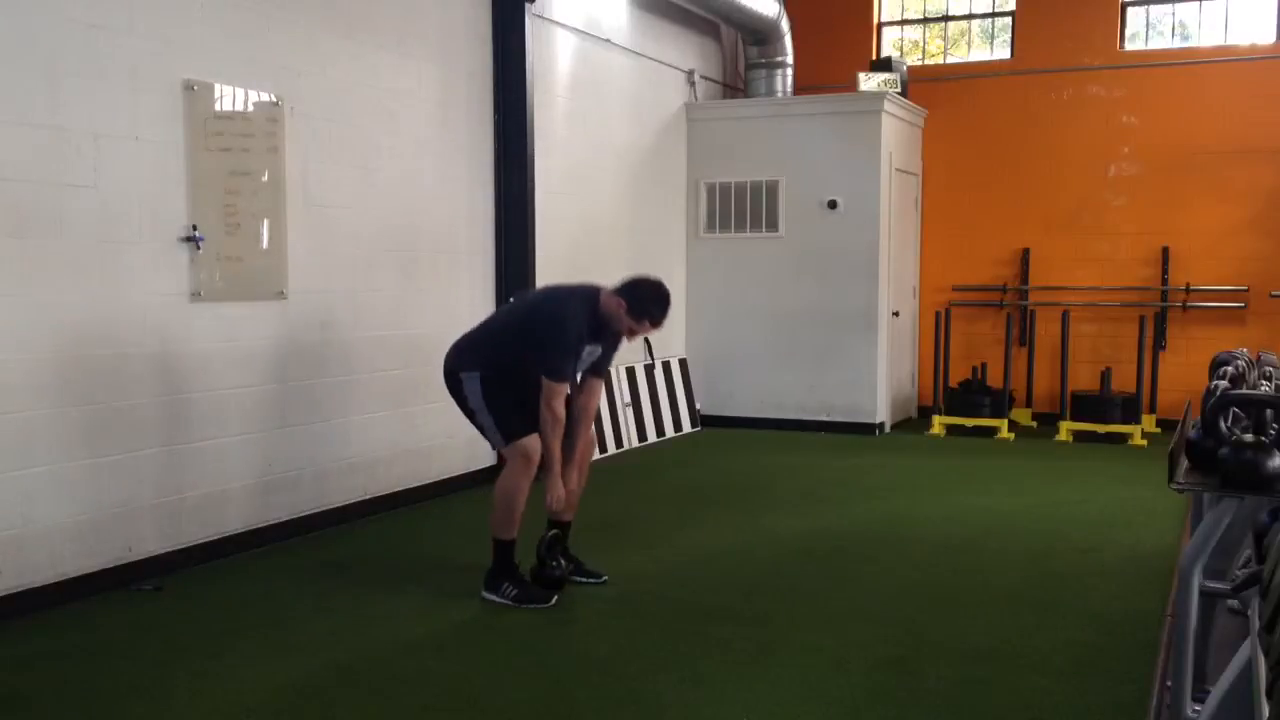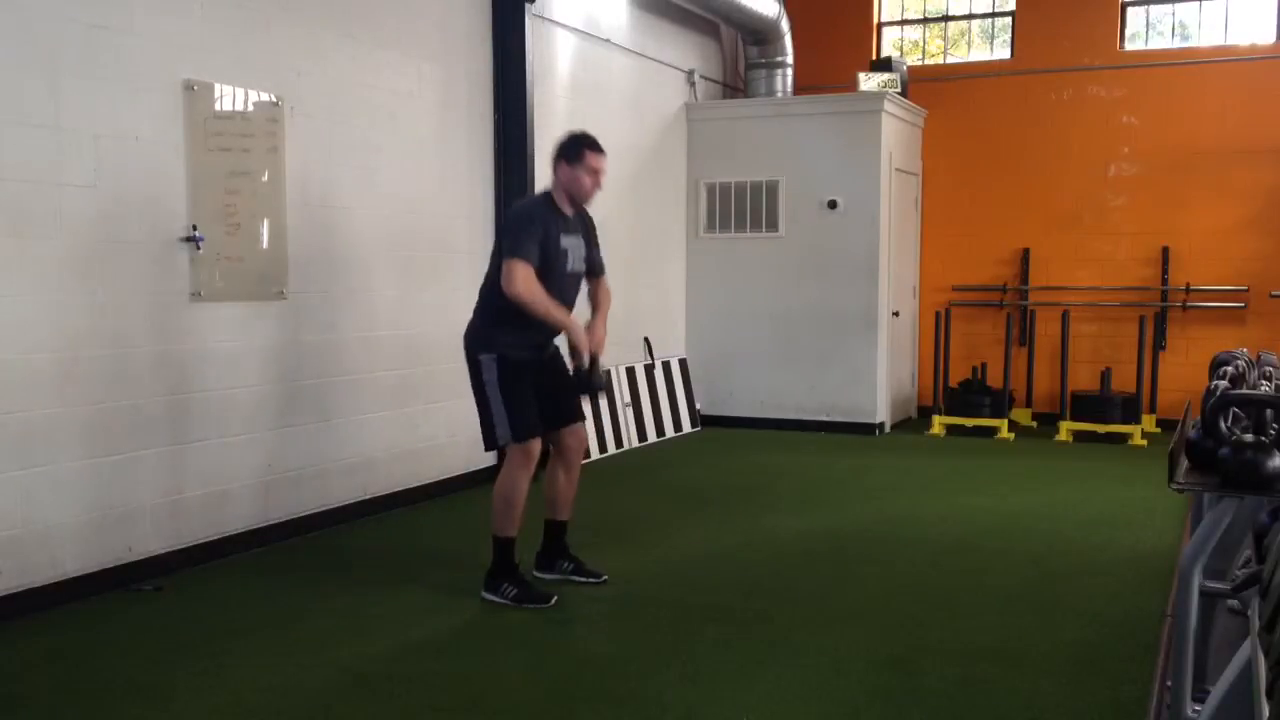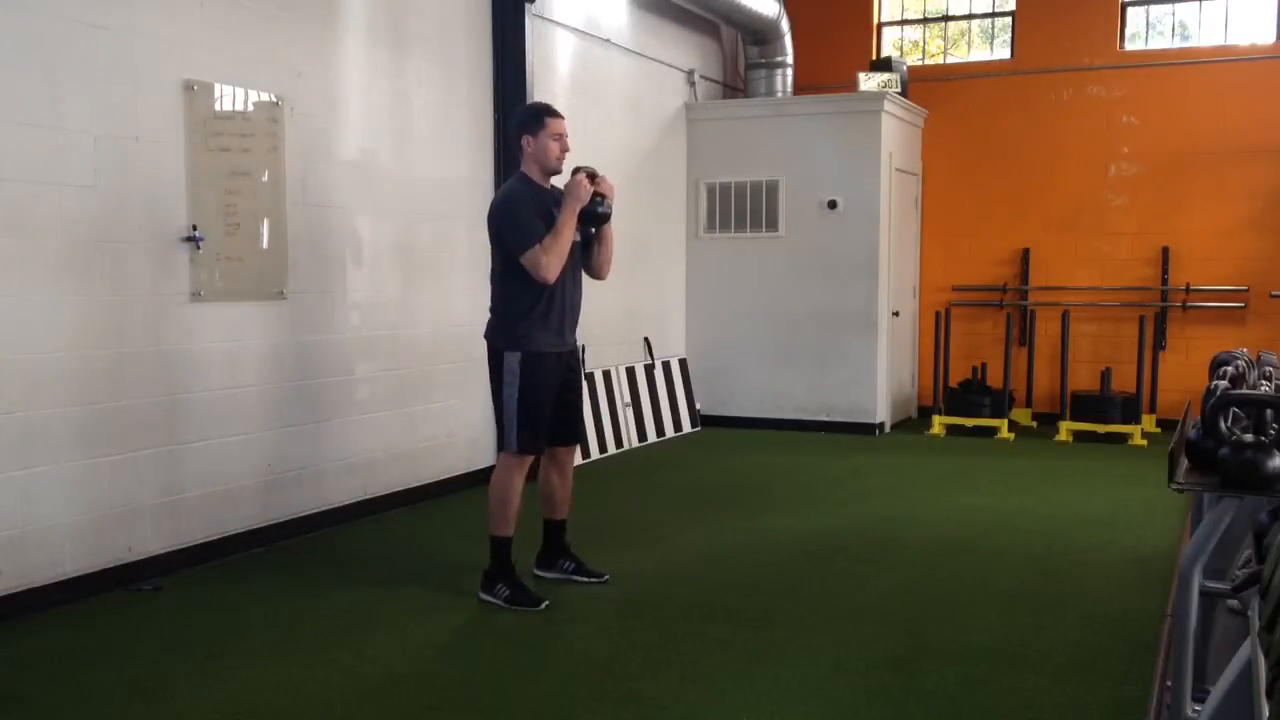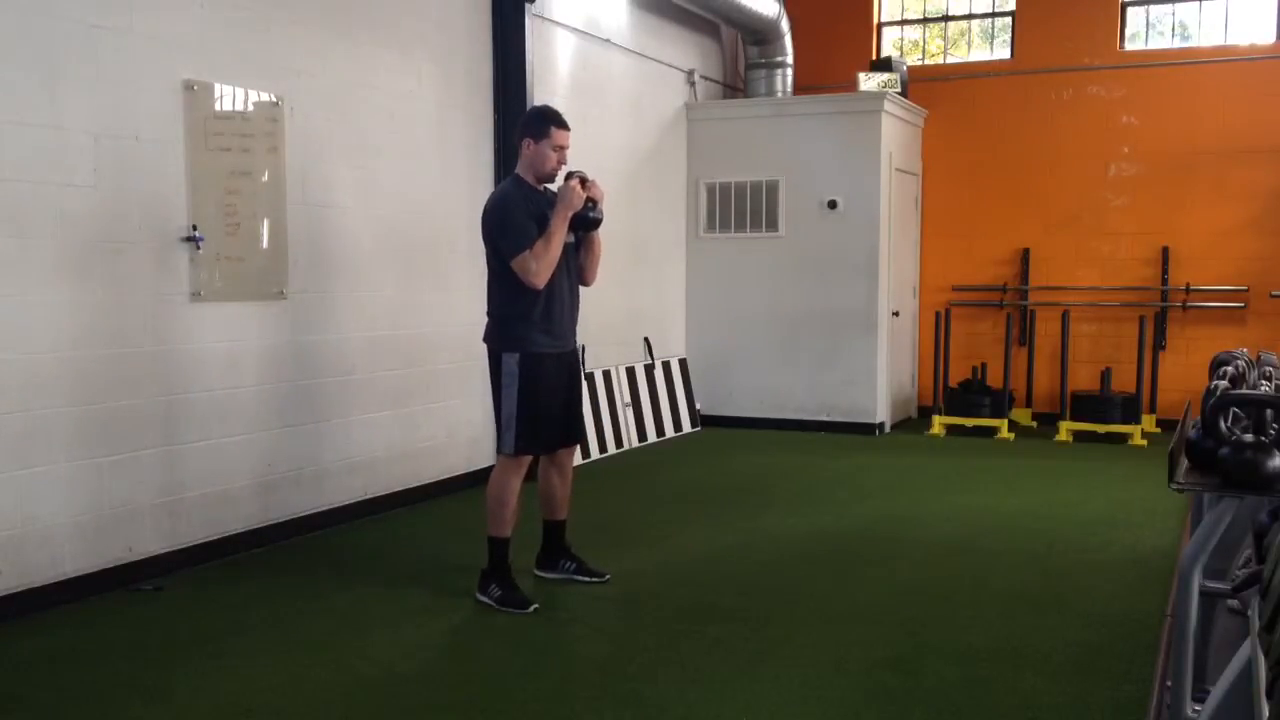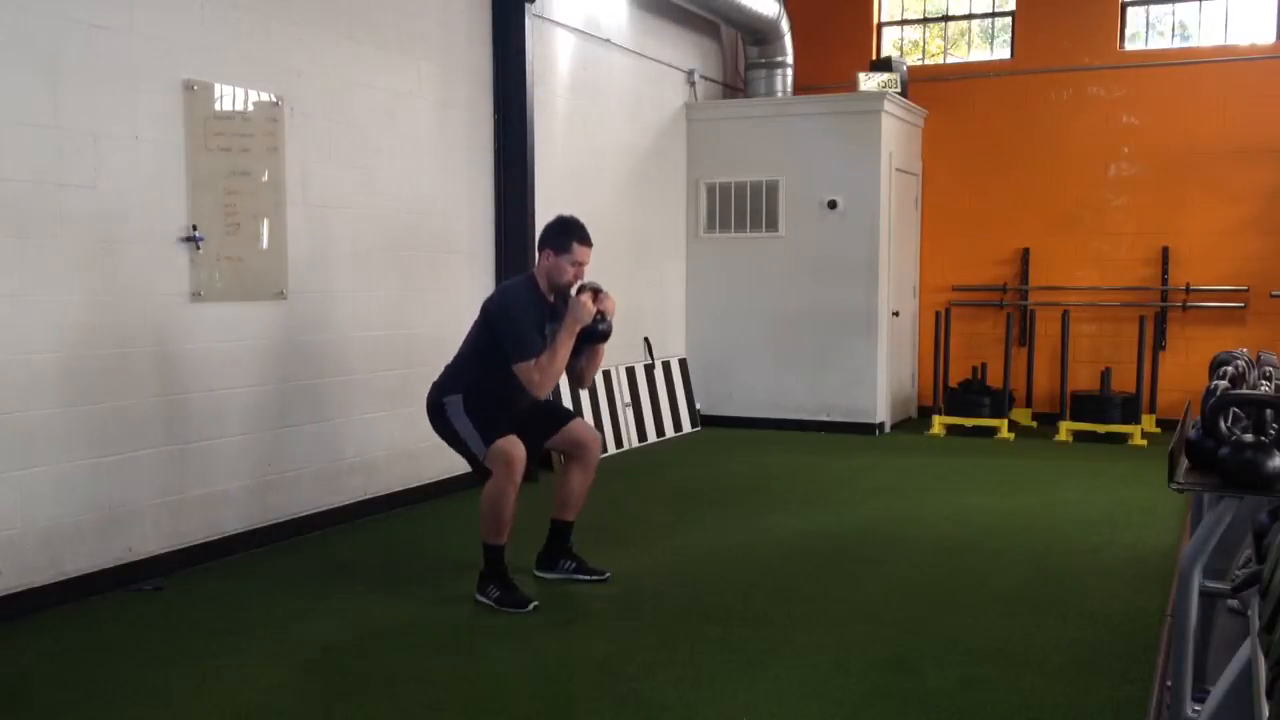
dt=1s
person 1, frame 1
left shoulder: (610, 324)
right shoulder: (567, 317)
left elbow: (588, 394)
right elbow: (552, 405)
left wrist: (572, 469)
right wrist: (555, 477)
left hip: (522, 375)
right hip: (477, 370)
left knee: (584, 444)
right knee: (528, 452)
left ankle: (556, 551)
right ankle: (500, 574)
person 1, frame 2
left shoulder: (583, 223)
right shoulder: (530, 216)
left elbow: (599, 282)
right elbow: (515, 283)
left wrist: (598, 322)
right wrist: (571, 326)
left hip: (538, 348)
right hip: (498, 350)
left knee: (573, 442)
right knee: (525, 450)
left ankle: (553, 554)
right ankle: (500, 574)
person 1, frame 3
left shoulder: (562, 198)
right shoulder: (514, 200)
left elbow: (598, 268)
right elbow: (546, 268)
right wrist: (571, 207)
left hip: (561, 345)
right hip: (522, 348)
left knee: (562, 450)
right knee: (518, 455)
left ankle: (554, 552)
right ankle: (497, 574)
person 1, frame 4
left shoulder: (554, 200)
right shoulder: (507, 202)
left elbow: (585, 274)
right elbow: (535, 274)
right wrist: (563, 213)
left hip: (561, 346)
right hip: (521, 350)
left knee: (562, 453)
right knee: (516, 457)
left ankle: (554, 553)
right ankle: (494, 575)
person 1, frame 5
left shoulder: (561, 302)
right shoulder: (514, 302)
left elbow: (581, 379)
right elbow: (540, 385)
right wrist: (572, 325)
left hip: (511, 401)
right hip: (461, 400)
left knee: (587, 442)
right knee: (511, 457)
left ankle: (556, 552)
right ankle: (492, 576)
